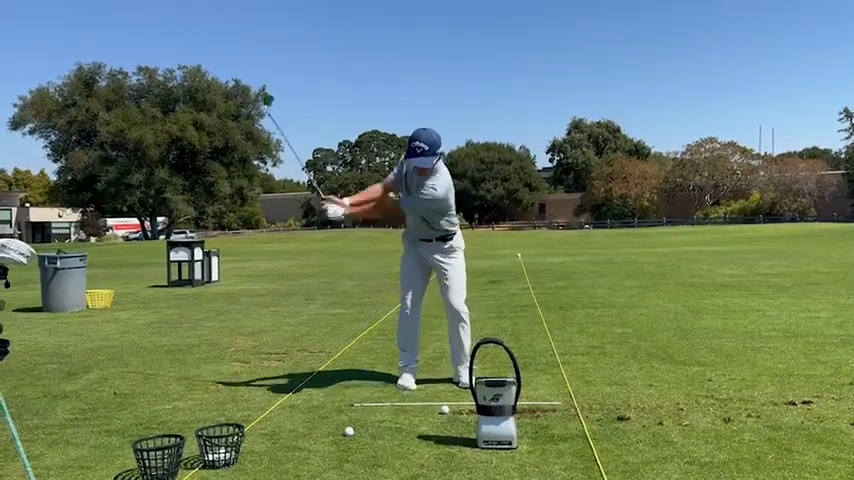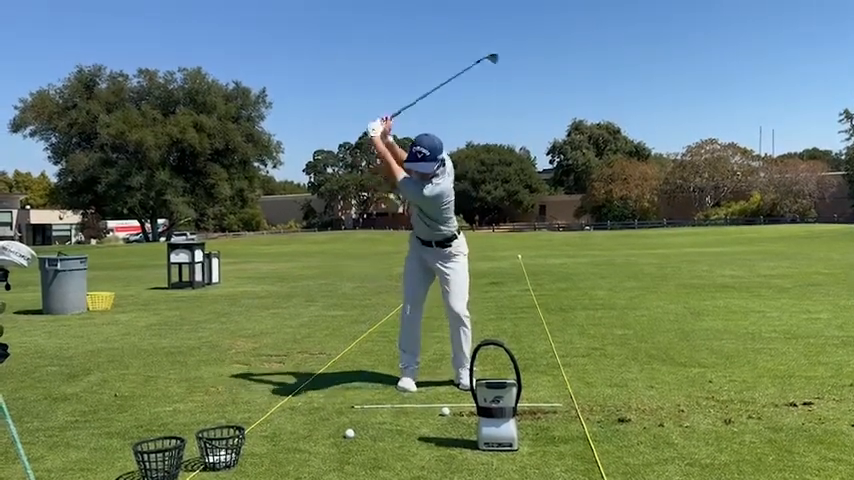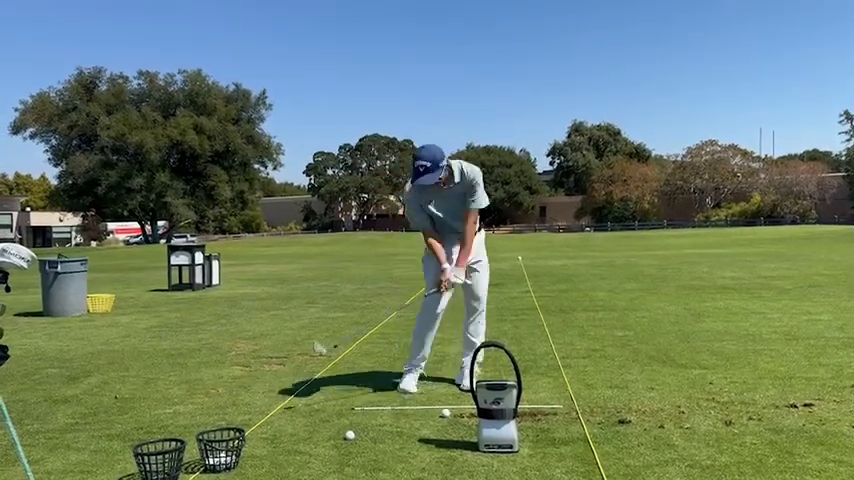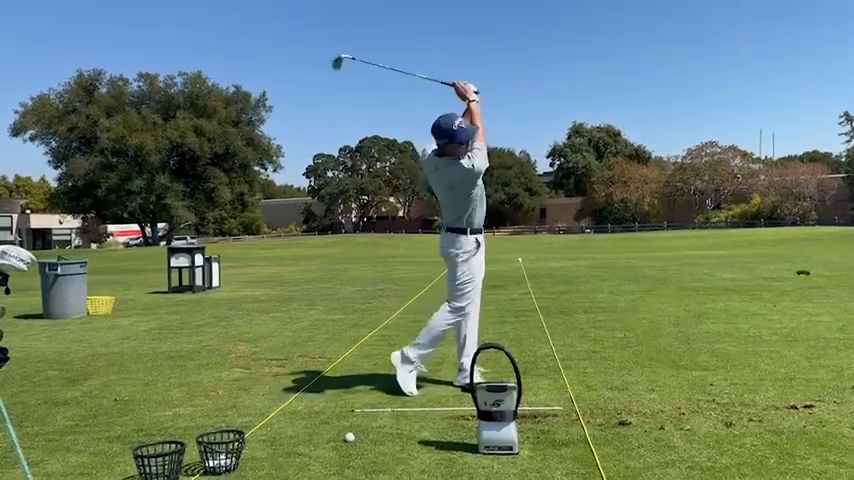
dt=0.3s
person 1, frame 1
left shoulder: (437, 189)
right shoulder: (412, 162)
right elbow: (384, 188)
left wrist: (349, 212)
right wrist: (347, 201)
left hip: (445, 246)
right hip: (415, 243)
left knee: (456, 306)
right knee: (409, 306)
left ankle: (462, 368)
right ankle: (408, 367)
person 1, frame 2
left shoulder: (433, 191)
right shoulder: (439, 160)
left elbow: (398, 176)
right elbow: (406, 164)
left wrist: (379, 144)
right wrist: (387, 138)
left hip: (448, 250)
right hip: (420, 245)
left knee: (456, 310)
right knee: (411, 305)
left ankle: (463, 370)
right ankle: (408, 369)
person 1, frame 3
left shoulder: (469, 174)
right shoulder: (415, 194)
left elbow: (471, 223)
right elbow: (430, 235)
left wrist: (462, 263)
right wrist: (444, 267)
left hip: (471, 245)
right hip: (440, 250)
left knee: (477, 305)
right knee: (435, 308)
left ankle: (467, 370)
right ankle: (413, 369)
person 1, frame 4
left shoulder: (432, 158)
right shoulder: (468, 169)
left elbow: (469, 134)
right elbow: (478, 137)
left wrist: (469, 103)
right wrist: (472, 101)
left hip: (460, 237)
right hip: (467, 242)
left knee: (469, 306)
right knee: (458, 307)
left ankle: (466, 370)
right ankle: (410, 358)
